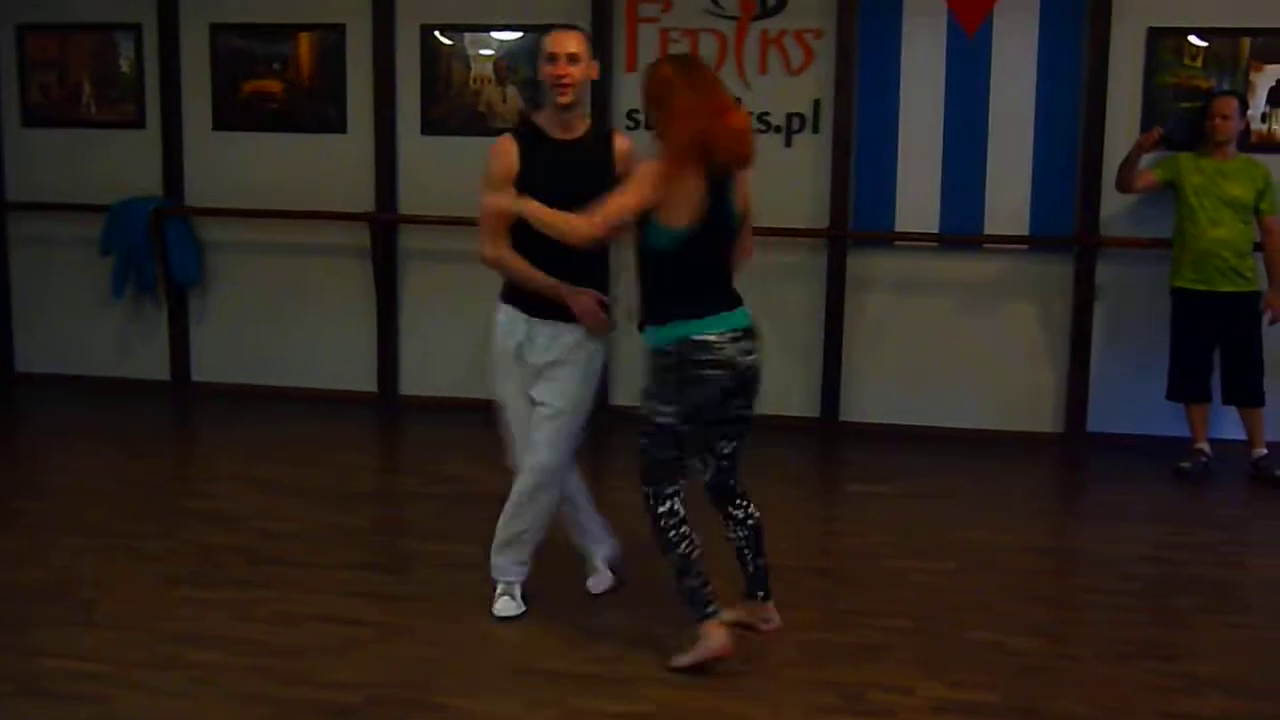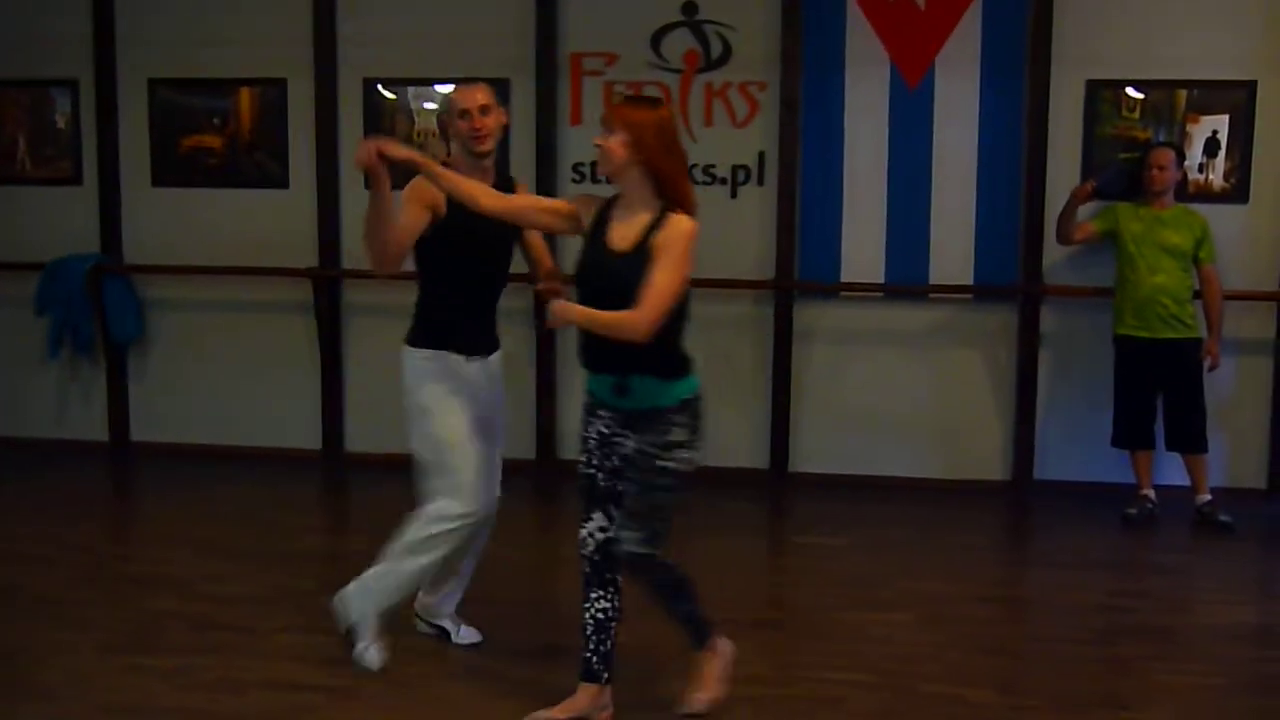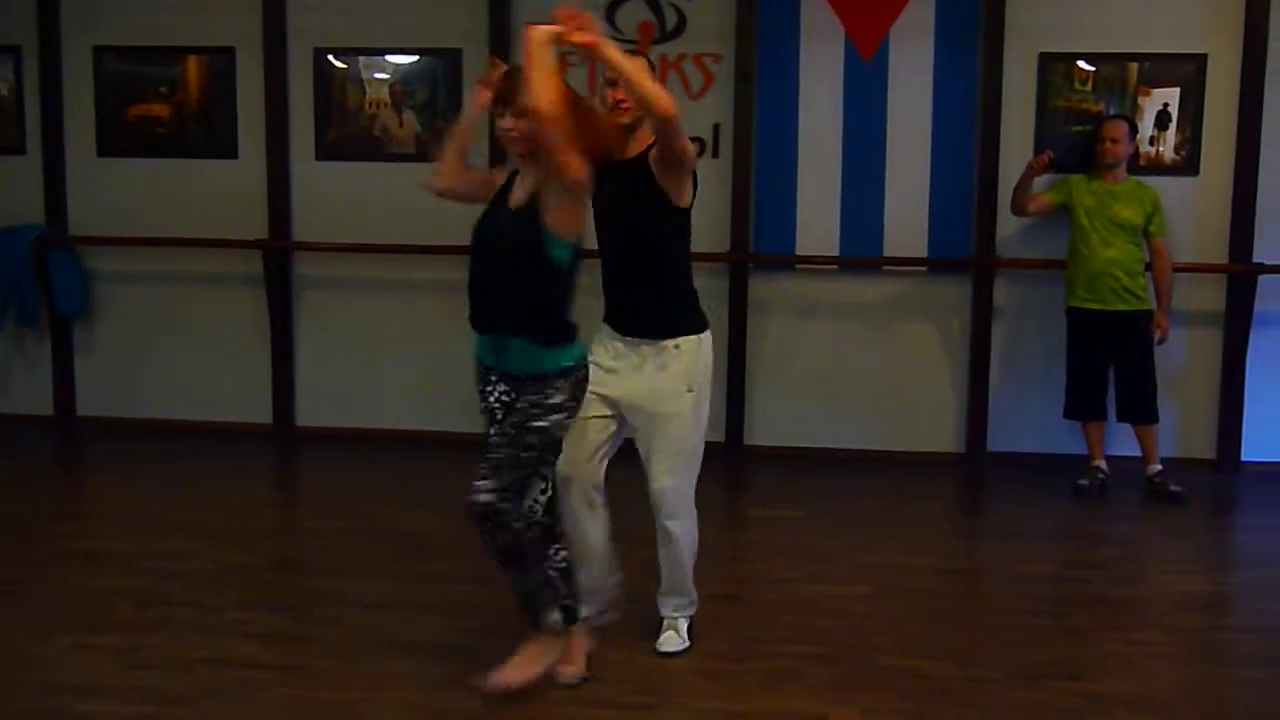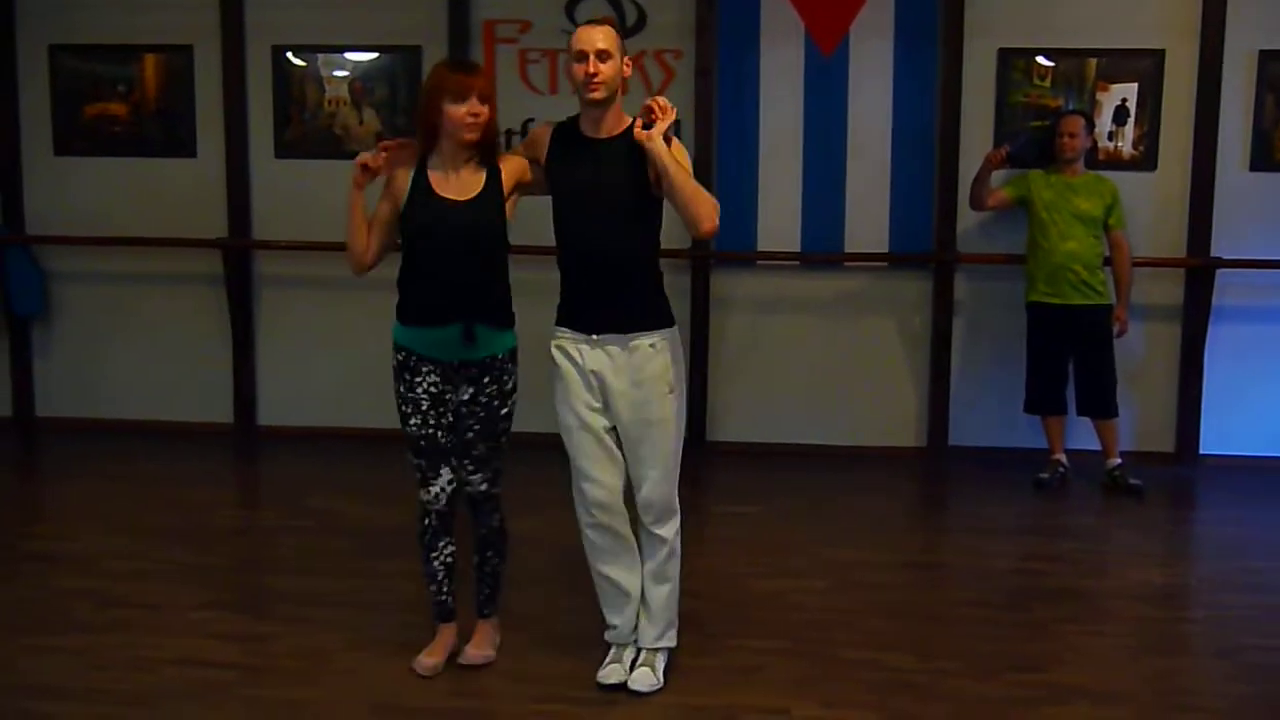
dt=1s
person 1, frame 1
left shoulder: (672, 167)
right shoulder: (731, 170)
left elbow: (585, 231)
left wrist: (520, 205)
left hip: (686, 353)
right hip: (739, 344)
left knee: (664, 491)
right knee: (723, 480)
left ankle: (711, 626)
right ankle: (761, 601)
person 1, frame 2
left shoulder: (676, 229)
right shoulder: (594, 214)
left elbow: (642, 325)
right elbow: (498, 206)
left wrist: (573, 311)
right wrist: (418, 162)
left hip: (665, 409)
right hip: (609, 406)
left knee: (639, 548)
right knee: (598, 543)
left ankle: (709, 648)
person 1, frame 3
left shoulder: (565, 181)
right shoulder: (505, 179)
left elbow: (548, 111)
right elbow: (444, 183)
left wrist: (542, 45)
right wrist: (480, 101)
left hip: (548, 377)
right hip: (498, 369)
left knee: (492, 502)
right knee: (530, 505)
left ankle: (548, 634)
right ankle: (563, 630)
person 1, frame 4
left shoulder: (508, 171)
right shoulder: (406, 176)
right elbow: (362, 260)
right wrist: (359, 184)
left hip: (490, 355)
right hip: (420, 354)
left knee: (483, 491)
right knee: (436, 492)
left ankle: (487, 619)
right ankle: (444, 626)
person 2, frame 1
left shoulder: (616, 149)
right shoulder: (511, 149)
right elbow: (492, 248)
right wrist: (564, 292)
left hip: (583, 327)
right hip: (521, 322)
left knee: (547, 459)
right knee: (539, 455)
left ankle: (508, 572)
right ankle: (599, 546)
person 2, frame 2
left shoulder: (513, 193)
right shoulder: (430, 190)
left elbow: (544, 271)
right elbow: (383, 258)
left wrist: (556, 286)
right wrist: (378, 184)
left hip: (485, 361)
right hip: (435, 361)
left knee: (478, 496)
right knee: (461, 502)
left ankle: (438, 605)
right ankle: (365, 601)
person 2, frame 3
left shoulder: (672, 160)
right shoulder: (597, 157)
left elbow: (664, 113)
left wrist: (602, 46)
left hip: (676, 350)
right hip: (614, 343)
left knee: (670, 491)
right knee: (574, 471)
left ankle: (679, 610)
right ankle: (597, 592)
person 2, frame 4
left shoulder: (655, 145)
right shoulder: (547, 142)
left elbow: (706, 225)
left wrist: (655, 145)
left hip: (646, 344)
right hip: (574, 345)
left knee: (657, 501)
right knee: (598, 500)
left ankle: (656, 640)
right ankle: (623, 634)
person 3, frame 1
right shoulder: (1181, 164)
right elbow: (1126, 186)
right wrist: (1137, 152)
left hip: (1241, 292)
right hip: (1190, 289)
left knee: (1247, 376)
right knee: (1192, 372)
right ankle: (1200, 449)
person 3, frame 2
left shoulder: (1194, 222)
right shoulder: (1120, 215)
left elbow: (1210, 282)
right elbow: (1067, 237)
left wrist: (1214, 336)
right wrist: (1073, 204)
left hip: (1182, 338)
right hip: (1133, 337)
left knee: (1189, 422)
right knee: (1136, 420)
left ankle: (1204, 499)
right ankle: (1146, 496)
person 3, frame 3
left shoulder: (1146, 196)
right shoulder: (1074, 187)
left elbow: (1160, 255)
right elbow: (1022, 209)
left wrist: (1163, 310)
right wrist: (1029, 175)
left hip: (1133, 310)
right hip: (1085, 309)
left knee: (1141, 393)
right knee: (1088, 392)
left ankle: (1154, 471)
right ankle: (1098, 467)
person 3, frame 4
left shoulder: (1105, 189)
right shoulder: (1032, 182)
left elbow: (1120, 249)
right elbow: (980, 203)
left wrist: (1122, 303)
right wrist: (985, 170)
left hip: (1093, 304)
right hip: (1045, 303)
left knee: (1101, 388)
right knee: (1048, 387)
left ankle: (1114, 465)
right ankle: (1058, 461)
